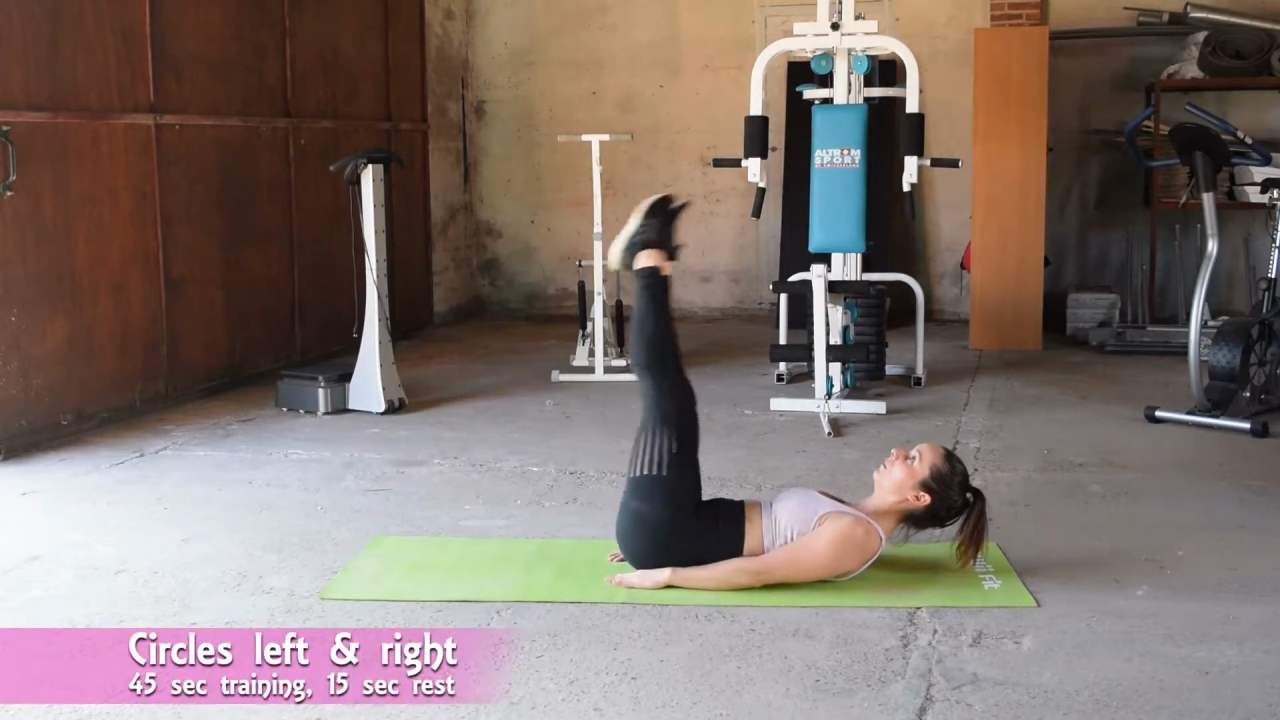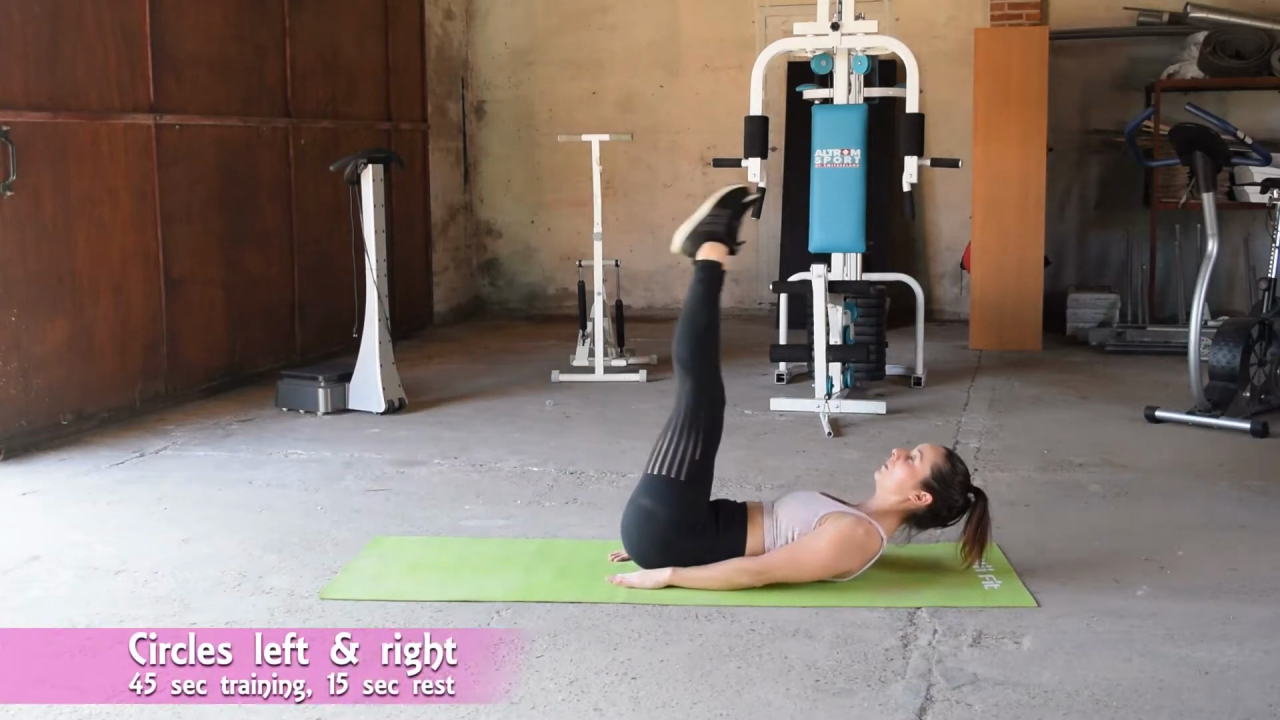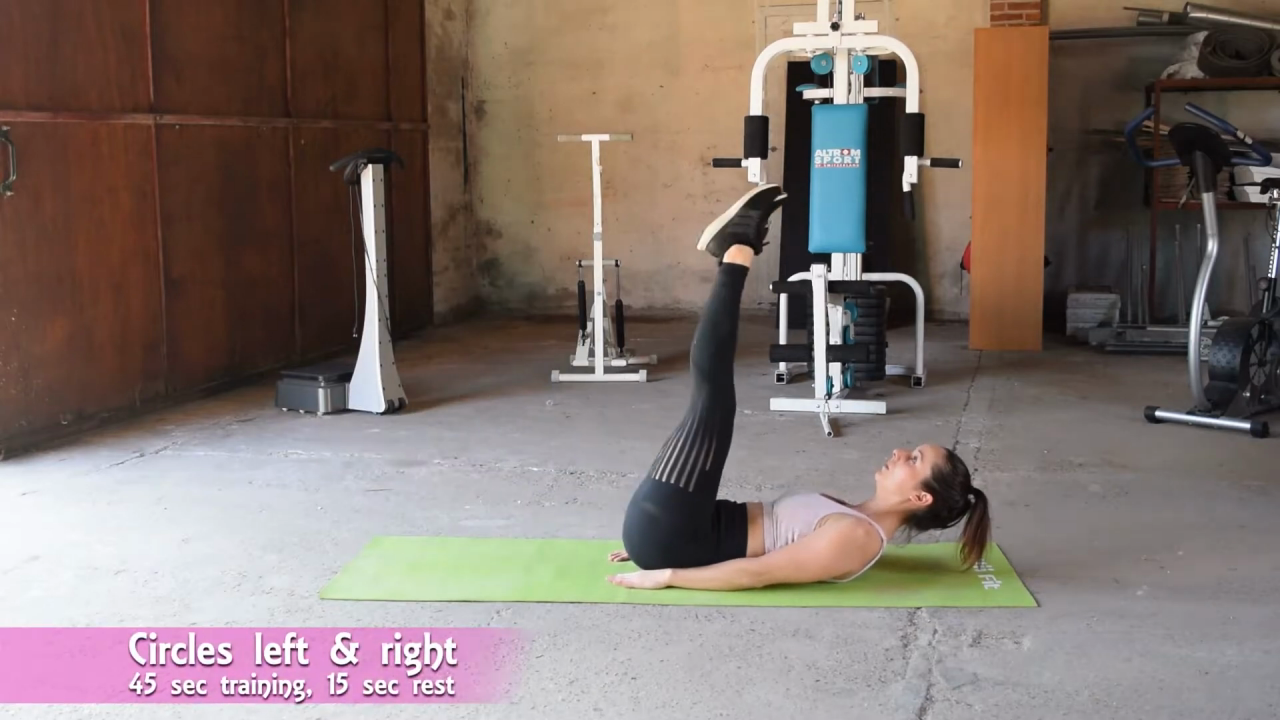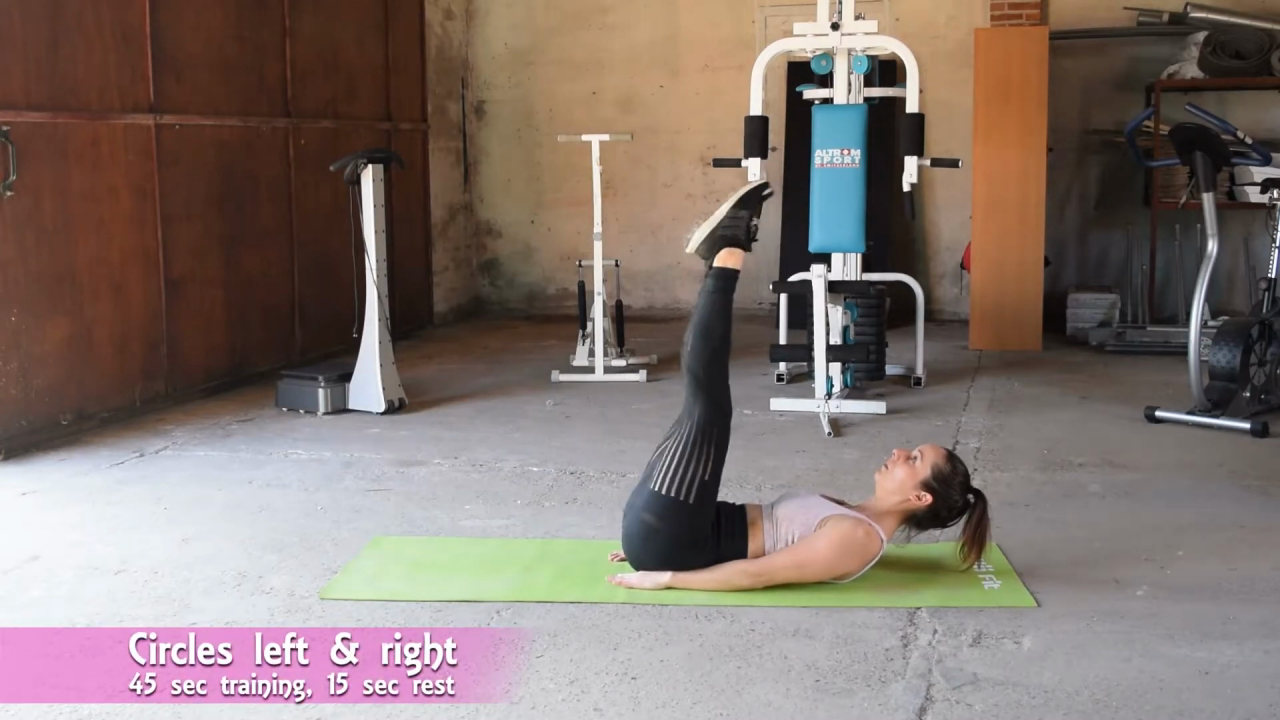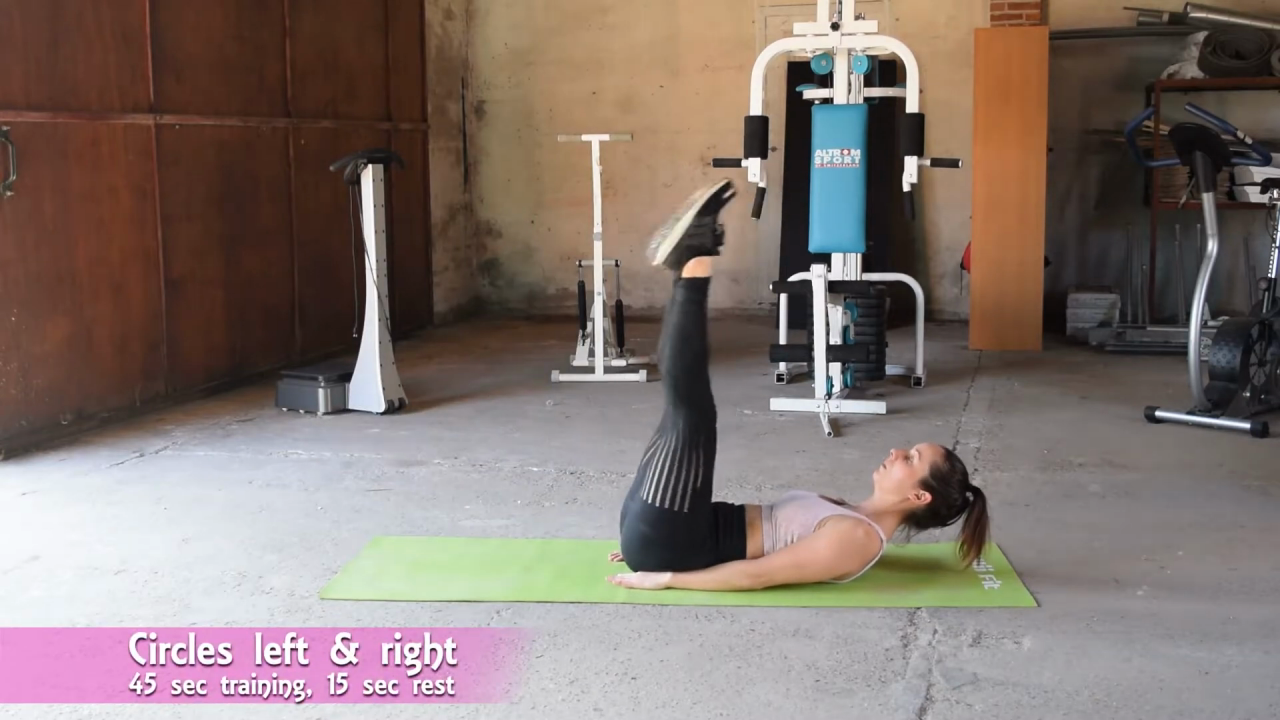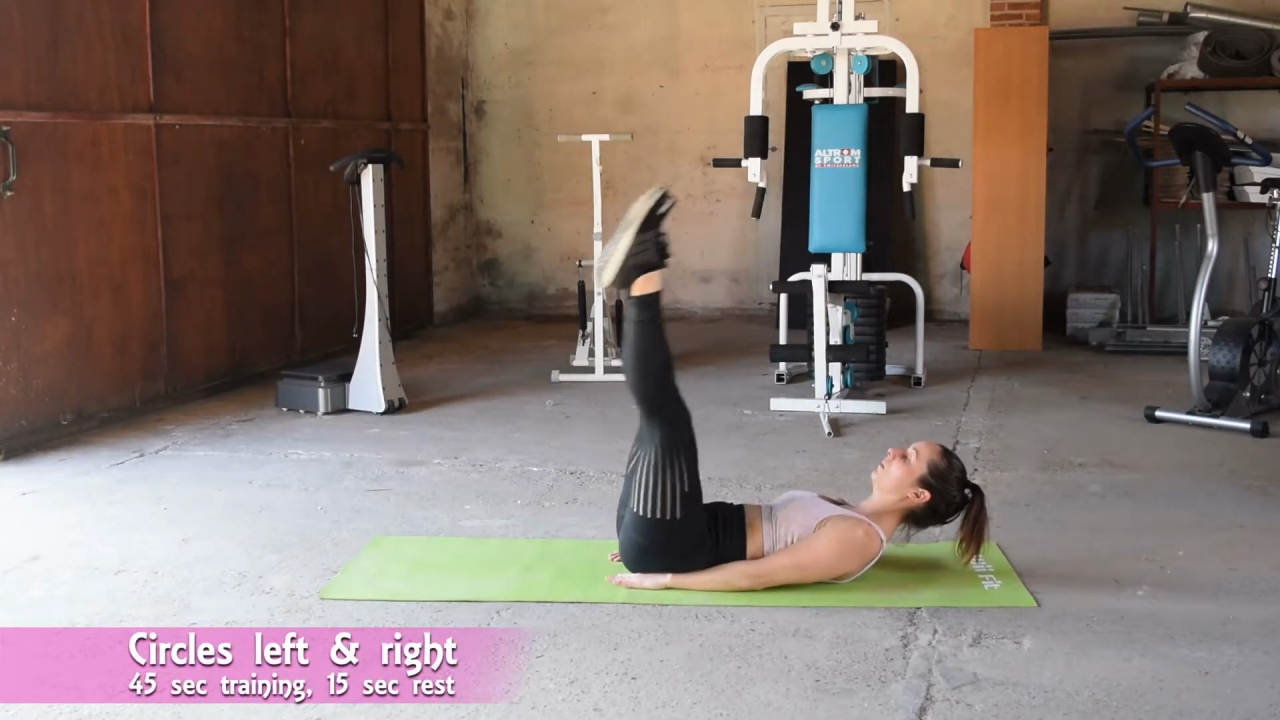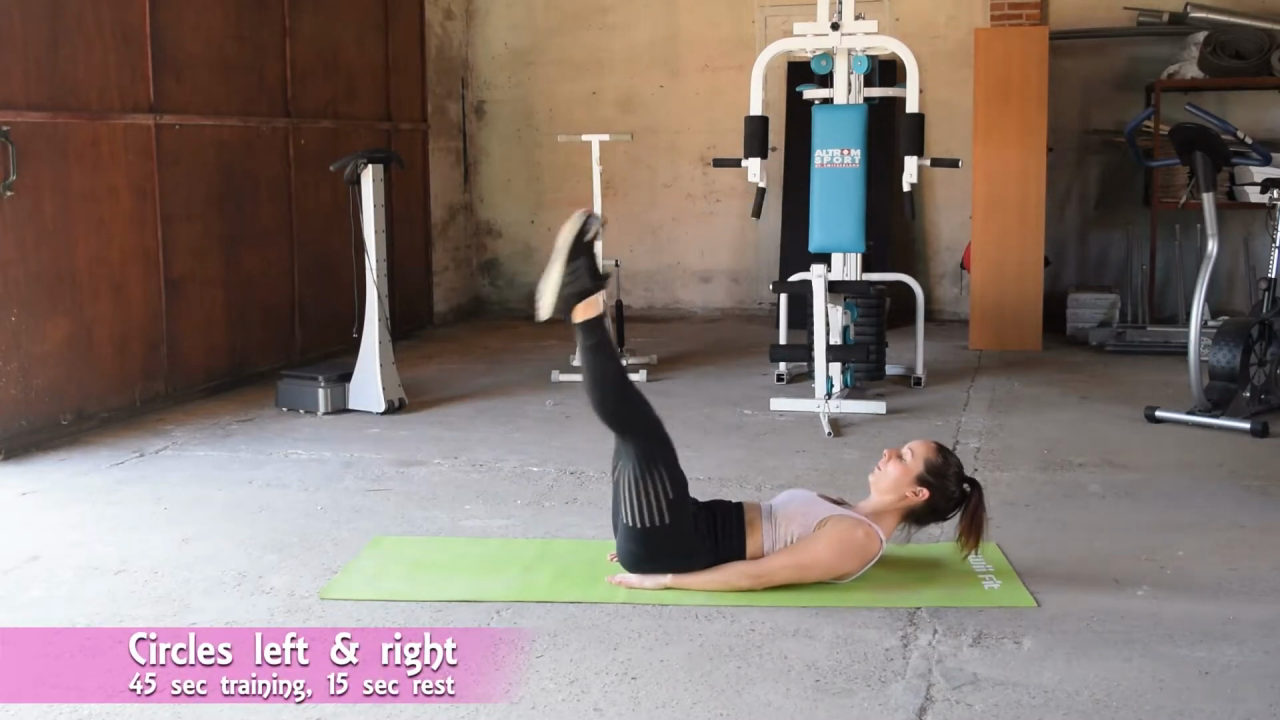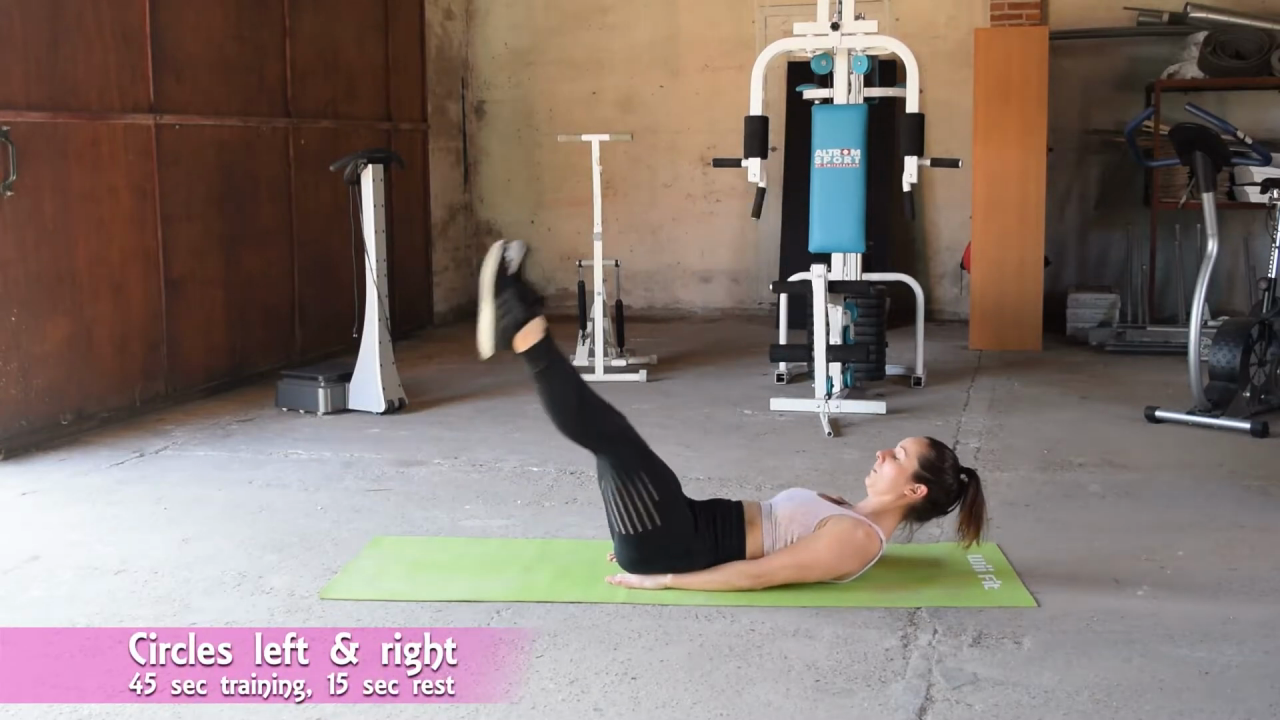
dt=0.1s
person 1, frame 1
left shoulder: (855, 536)
right shoulder: (853, 516)
left elbow: (759, 572)
left wrist: (663, 576)
left hip: (661, 544)
left knee: (663, 383)
left ankle: (647, 258)
right ankle: (649, 259)
person 1, frame 2
left shoulder: (857, 536)
right shoulder: (853, 515)
left elbow: (760, 572)
left wrist: (664, 575)
left hip: (666, 541)
left knee: (699, 388)
left ankle: (712, 248)
right ankle: (710, 250)
person 1, frame 3
left shoulder: (857, 537)
right shoulder: (854, 514)
left elbow: (759, 574)
left wrist: (665, 576)
left hip: (666, 543)
left knee: (714, 388)
left ankle: (738, 250)
right ankle: (733, 251)
person 1, frame 4
left shoulder: (857, 537)
right shoulder: (855, 514)
left elbow: (760, 575)
left wrist: (664, 577)
left hip: (666, 546)
left knee: (707, 397)
left ankle: (729, 253)
right ankle: (726, 253)
person 1, frame 5
left shoulder: (858, 538)
right shoulder: (851, 513)
left elbow: (761, 573)
left wrist: (664, 576)
left hip: (664, 545)
left knee: (691, 410)
left ankle: (696, 259)
right ankle: (691, 262)
person 1, frame 6
left shoulder: (857, 539)
right shoulder: (851, 514)
left elbow: (759, 575)
left wrist: (662, 578)
left knee: (664, 418)
left ankle: (643, 273)
right ankle: (642, 273)
person 1, frame 7
left shoulder: (857, 539)
right shoulder: (852, 512)
left elbow: (765, 572)
left wrist: (664, 579)
right wrist: (659, 525)
left hip: (667, 549)
right hip: (694, 535)
left knee: (635, 429)
left ankle: (584, 300)
right ankle: (583, 300)
person 1, frame 8
left shoulder: (859, 539)
right shoulder: (849, 513)
left elbow: (759, 573)
left wrist: (664, 578)
left hip: (672, 549)
right hip: (694, 526)
left knee: (608, 437)
left ankle: (522, 327)
right ankle: (524, 325)
